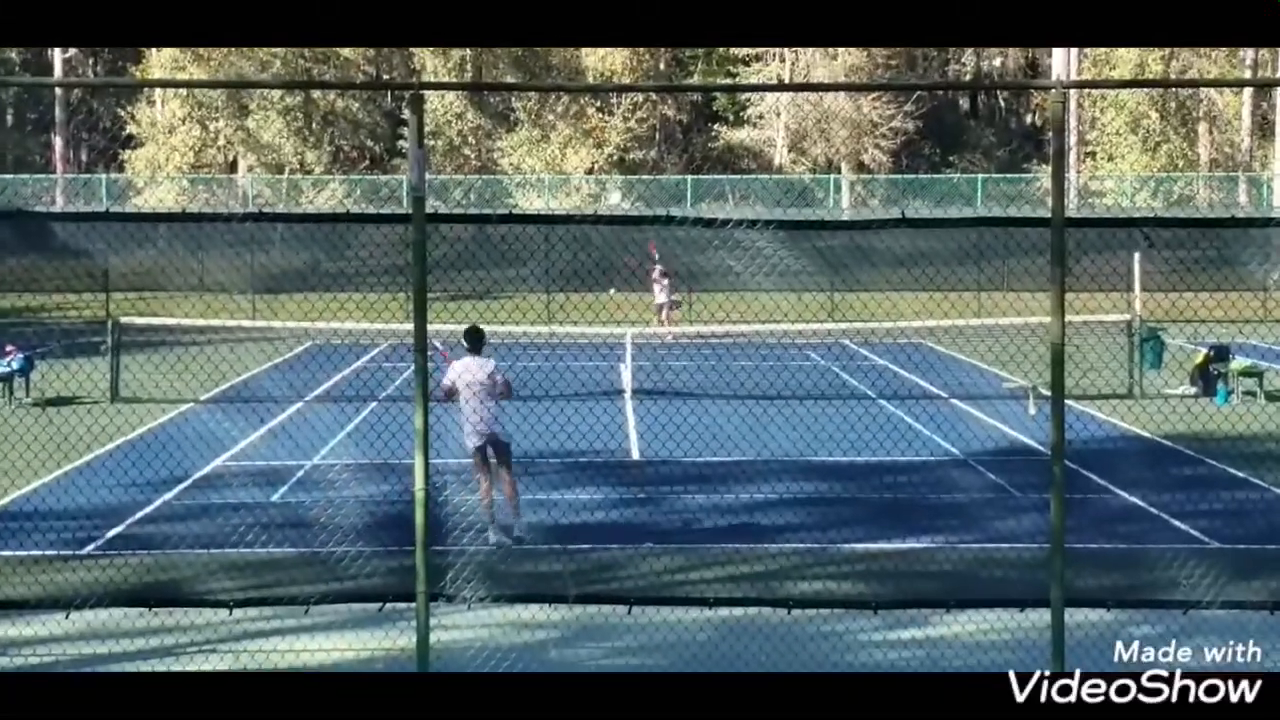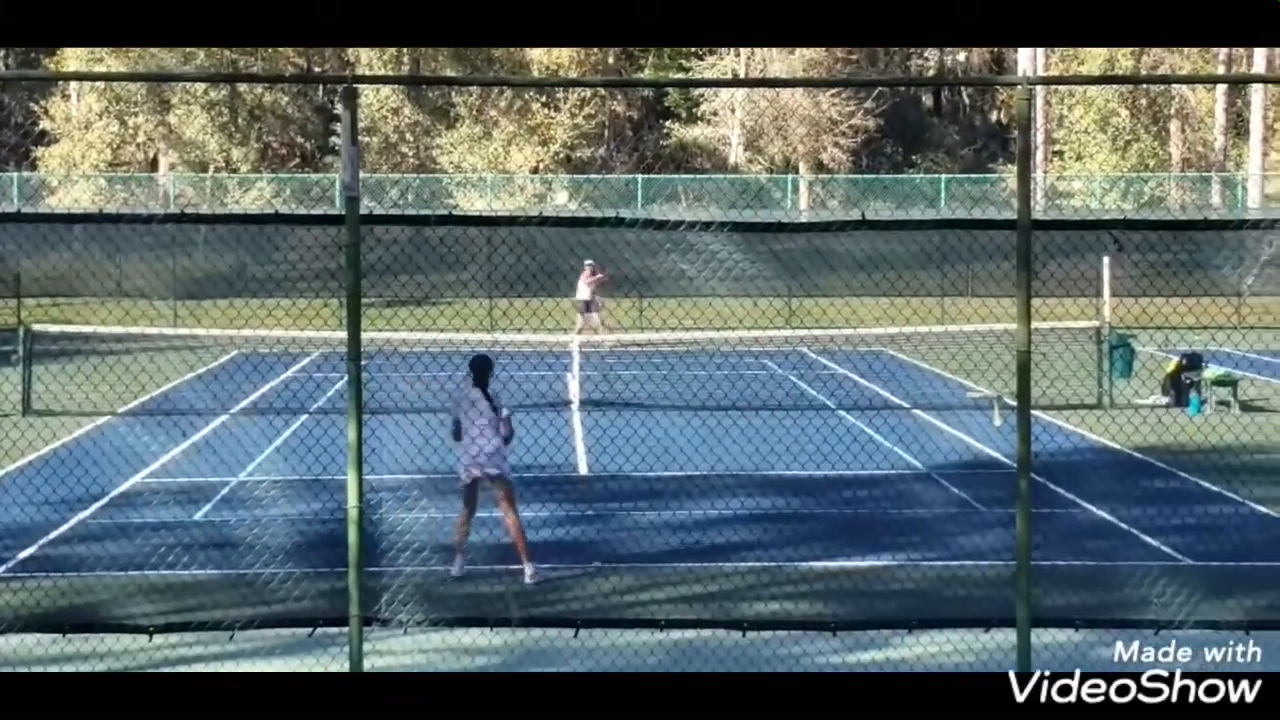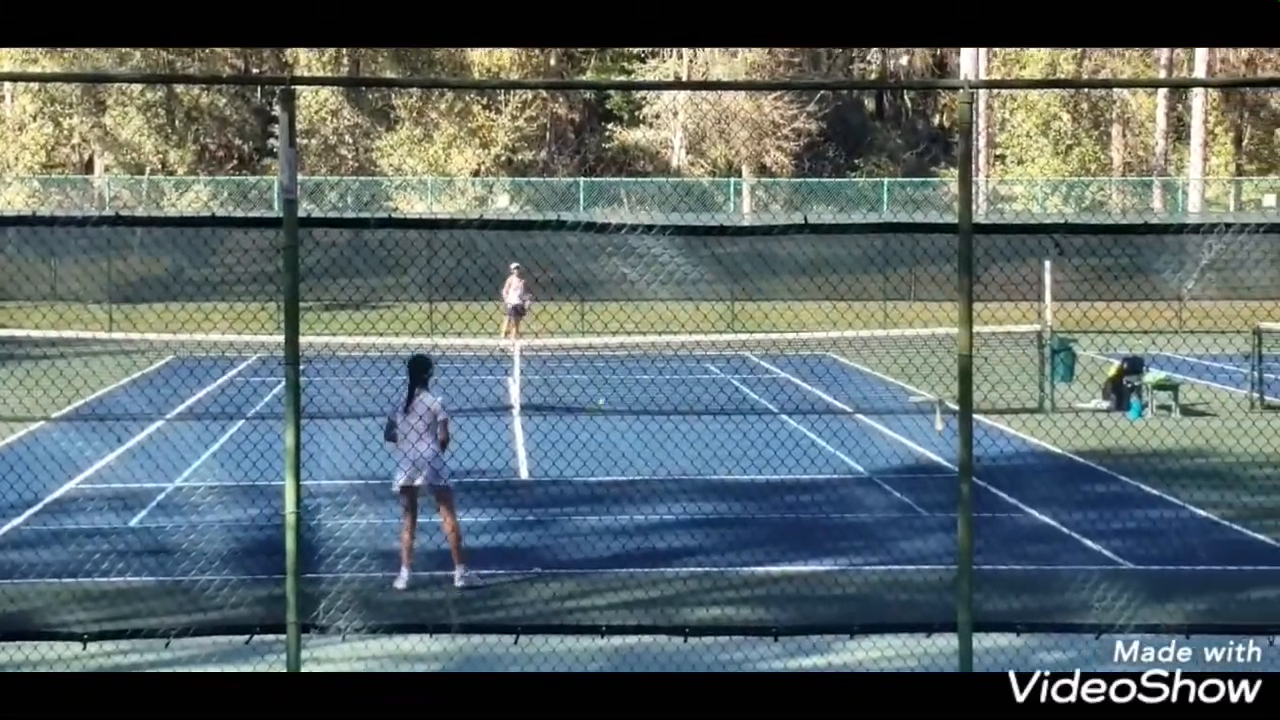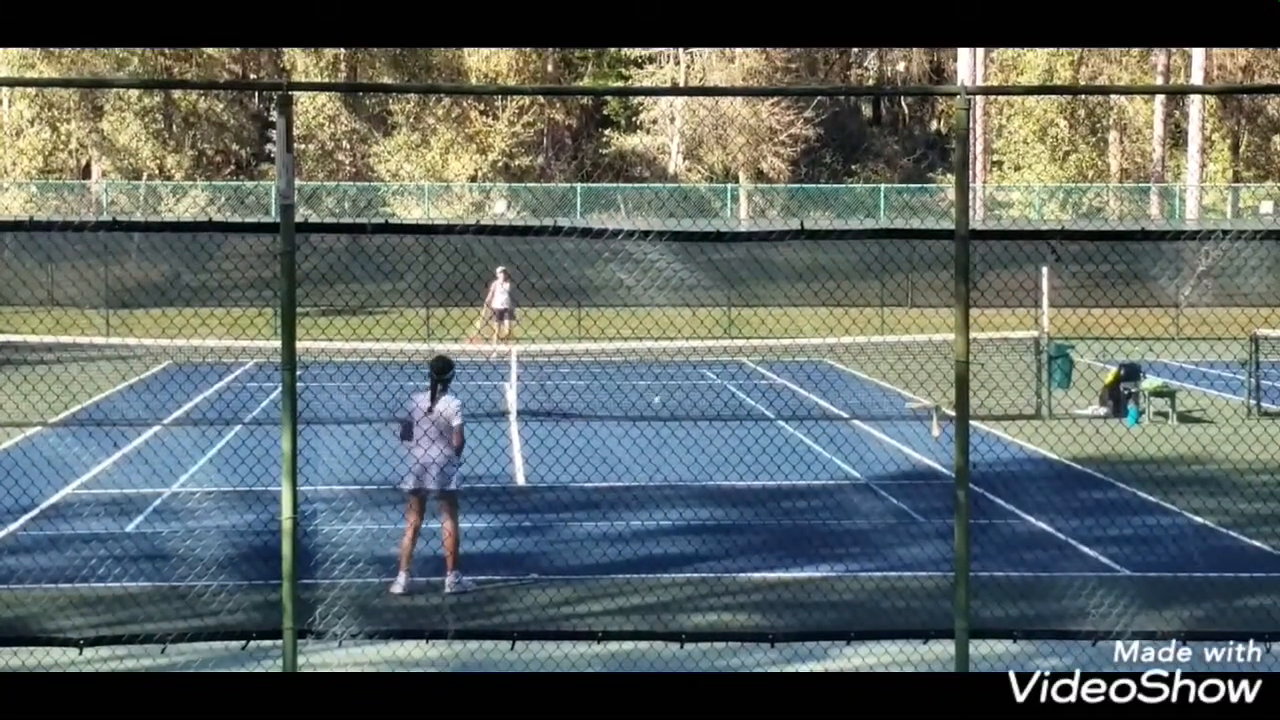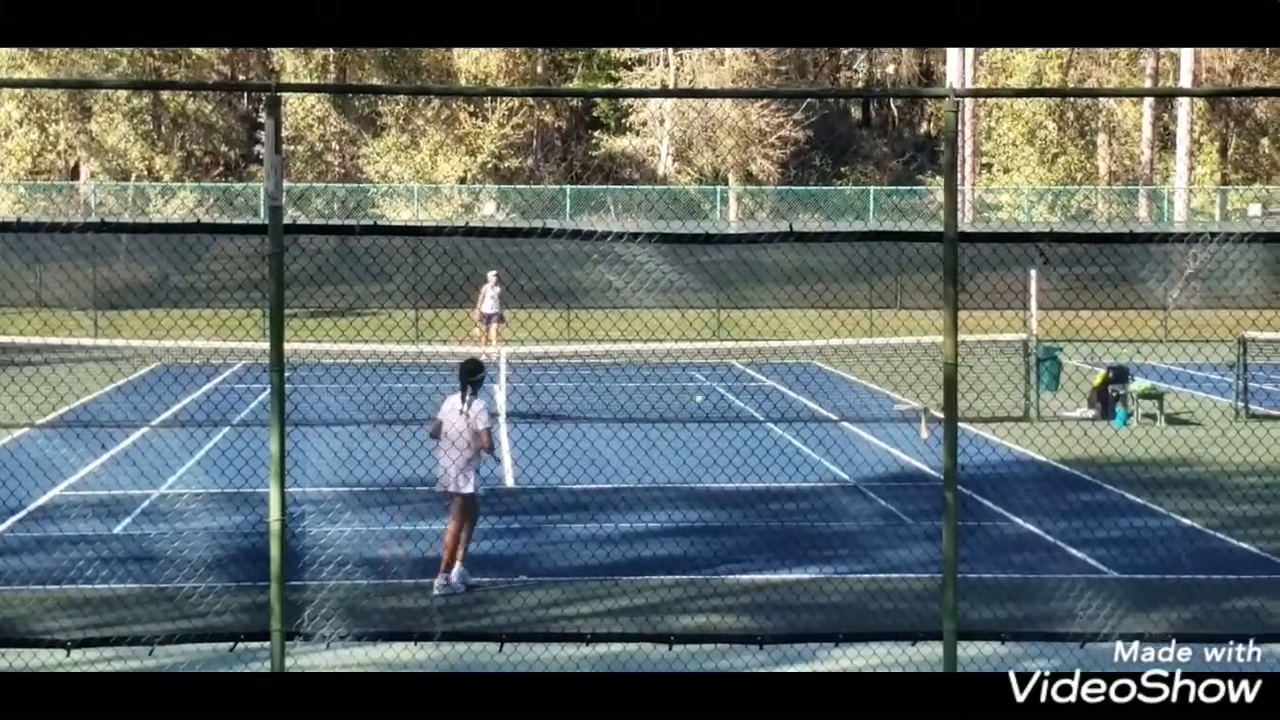
dt=0.4s
person 1, frame 1
left shoulder: (456, 367)
right shoulder: (490, 365)
left elbow: (446, 395)
right elbow: (507, 392)
left hip: (471, 425)
right hip: (493, 422)
left knee: (484, 477)
right knee: (506, 472)
left ankle: (493, 529)
right ankle: (517, 521)
person 1, frame 2
left shoulder: (461, 400)
right shoulder: (494, 398)
left elbow: (456, 434)
right elbow: (508, 432)
left hip: (468, 459)
right hip: (493, 456)
left knee: (468, 510)
right knee: (510, 513)
left ankle: (459, 561)
right ankle: (527, 567)
person 1, frame 3
left shoulder: (399, 403)
right shoulder: (434, 401)
left elbow: (388, 435)
right elbow: (444, 436)
left hip: (405, 465)
right hip: (431, 462)
left knee: (409, 519)
right knee: (449, 516)
left ankle: (404, 574)
right ankle: (460, 571)
person 1, frame 4
left shoulder: (416, 401)
right shoulder: (453, 404)
left elbow: (404, 434)
right elbow: (458, 441)
right wrist: (456, 455)
left hip: (417, 466)
right hip: (443, 467)
left knee: (413, 523)
right knee: (450, 521)
left ankle: (403, 578)
right ankle: (452, 577)
person 1, frame 5
left shoulder: (449, 402)
right shoulder: (479, 406)
left elbow: (434, 433)
right elbow: (487, 443)
right wrist: (490, 449)
left hip: (446, 467)
right hip: (464, 470)
left knee: (467, 517)
right knee: (458, 523)
left ankle: (458, 568)
right ankle: (442, 579)
